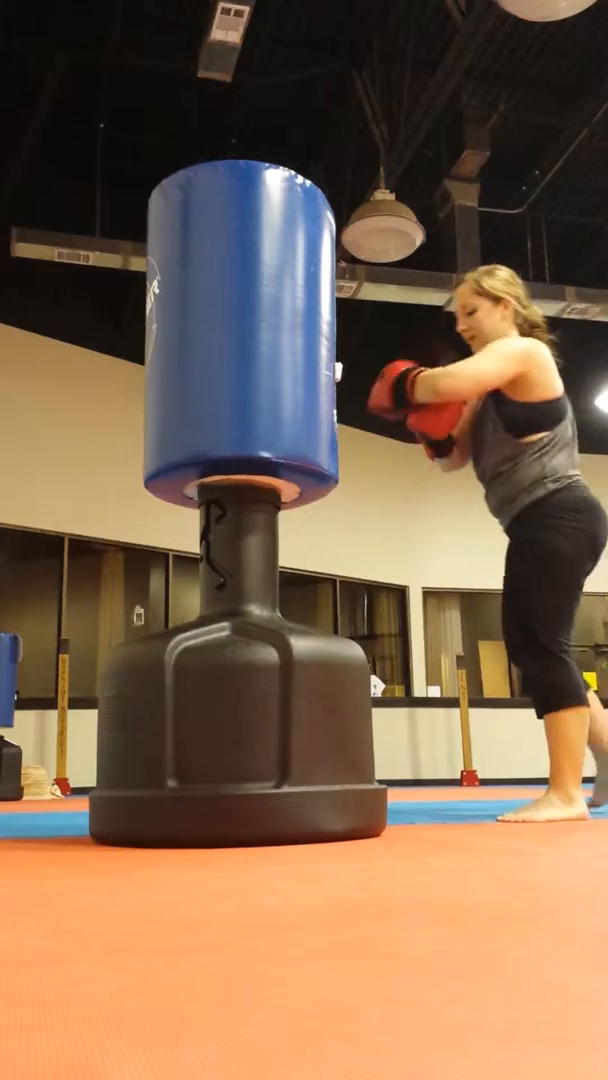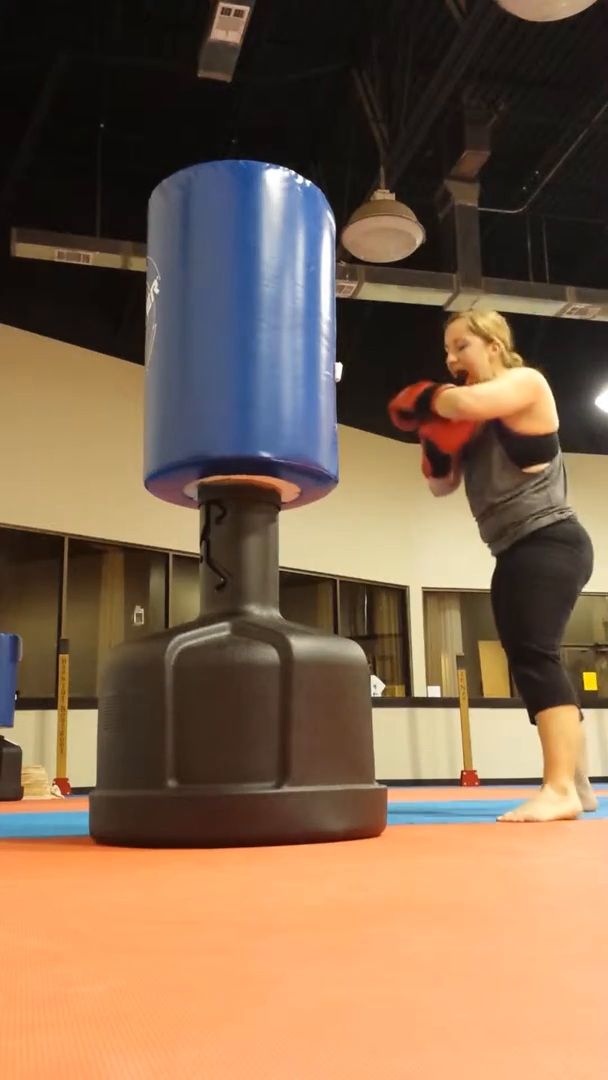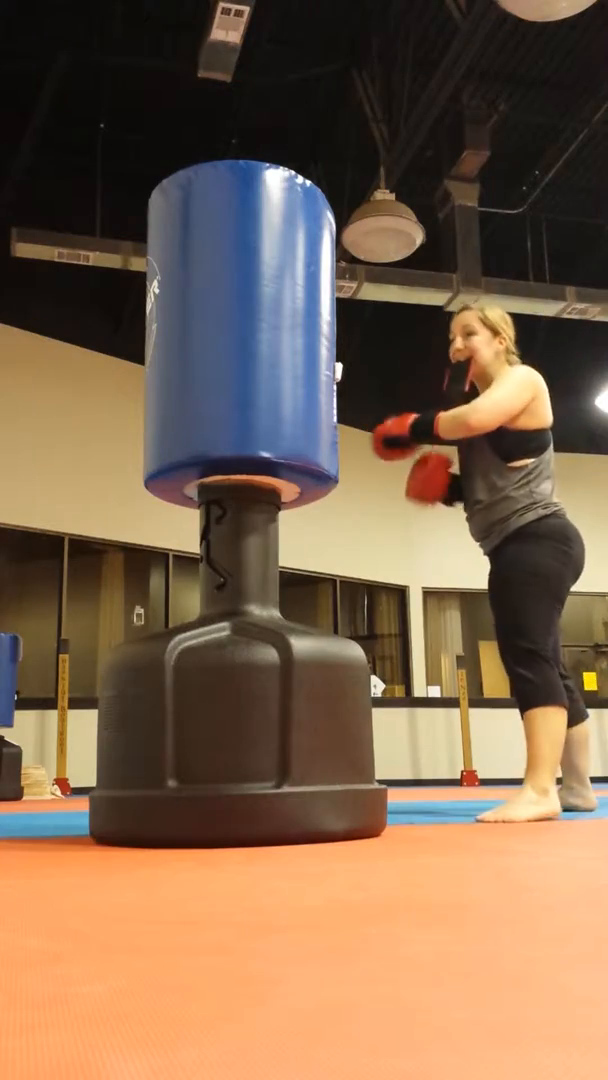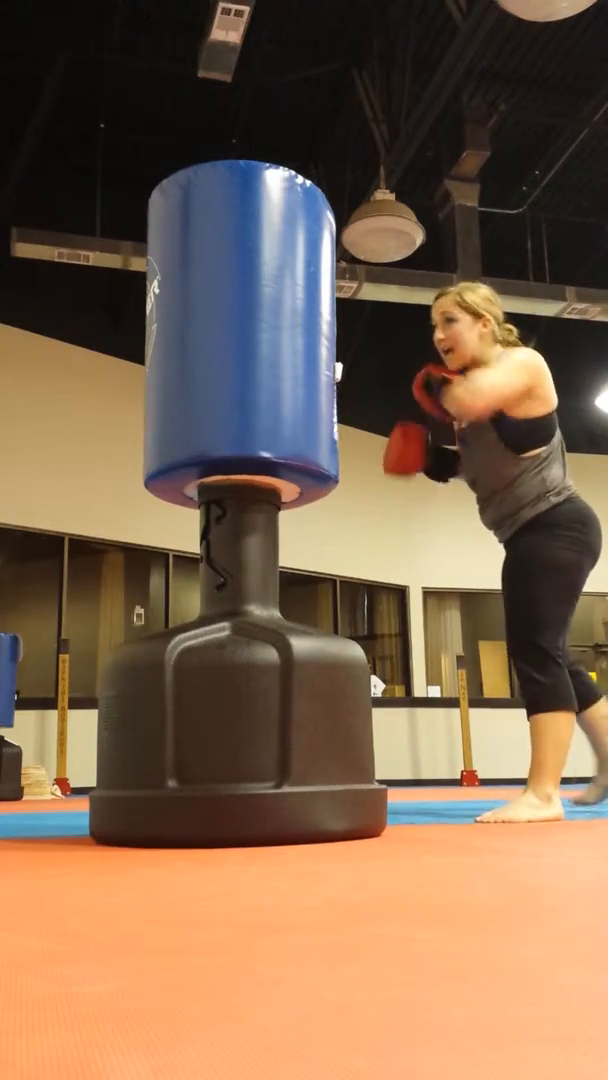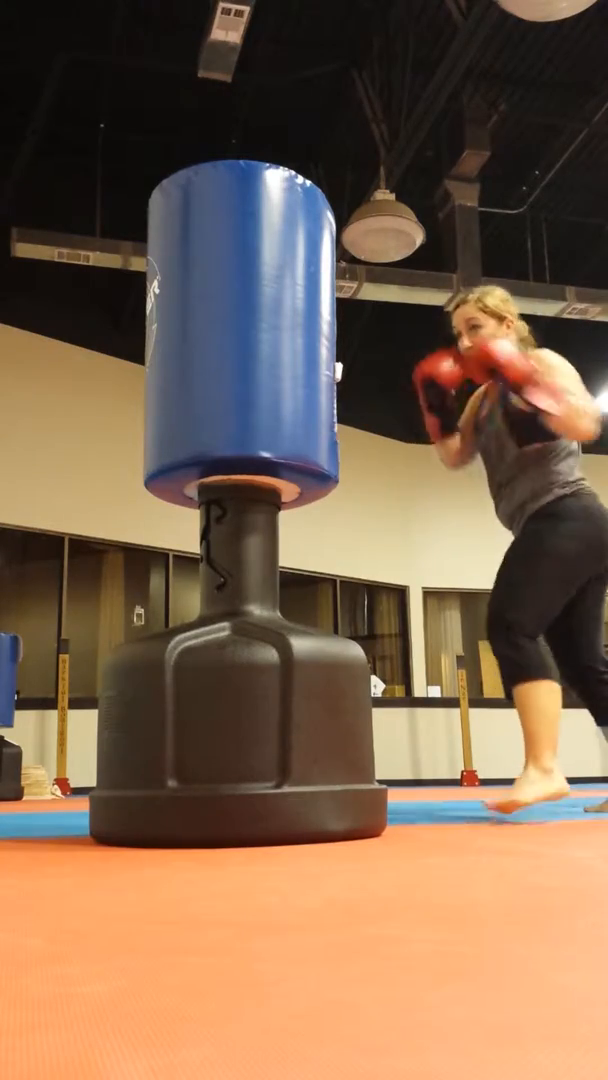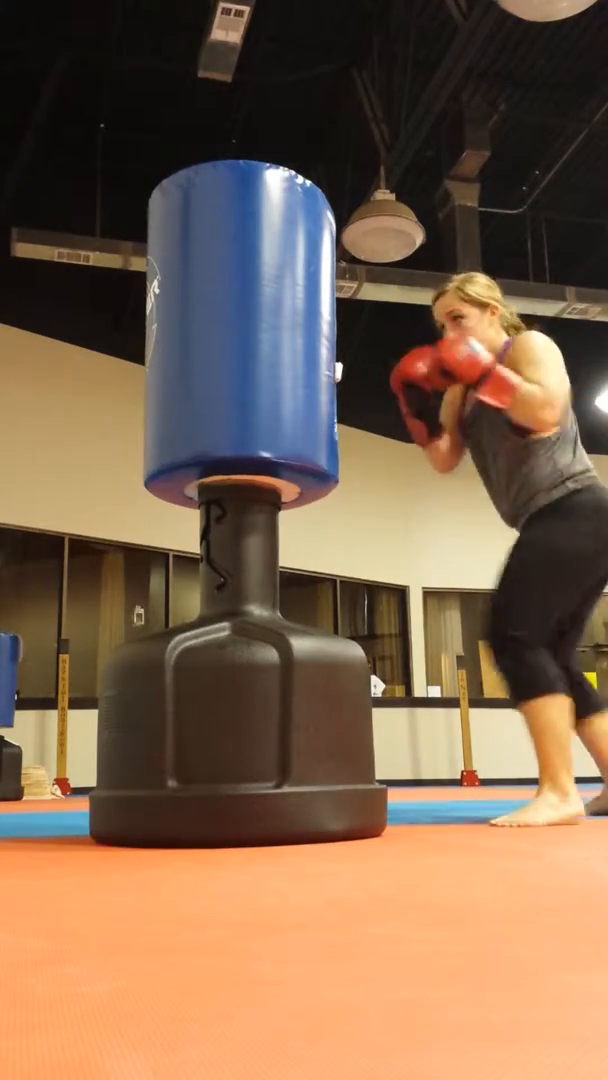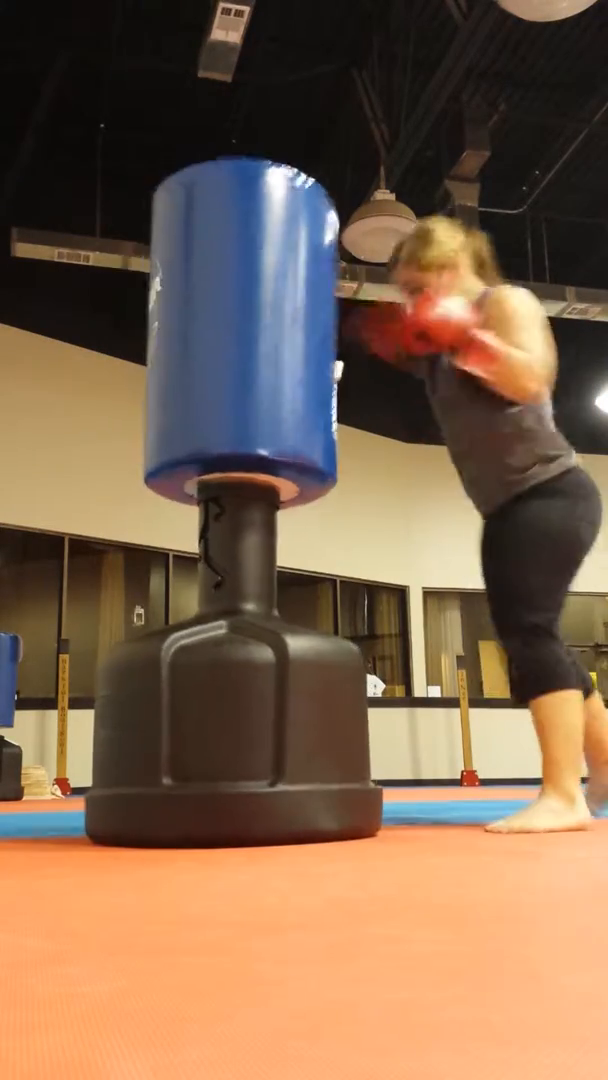
dt=0.4s
person 1, frame 1
left shoulder: (522, 351)
right shoulder: (490, 385)
left elbow: (445, 384)
right elbow: (454, 458)
left wrist: (401, 386)
right wrist: (430, 425)
left hip: (556, 520)
right hip: (544, 527)
left knee: (541, 647)
right knee: (532, 646)
person 1, frame 2
left shoulder: (526, 383)
right shoulder: (474, 421)
left elbow: (465, 402)
right elbow: (440, 484)
left wrist: (427, 397)
left hip: (549, 545)
right hip: (519, 552)
left knee: (534, 656)
right knee: (537, 661)
left ankle: (559, 789)
right ankle: (577, 787)
person 1, frame 3
left shoulder: (521, 379)
right shoulder: (481, 399)
left elbow: (472, 419)
right elbow: (483, 482)
left wrist: (413, 430)
right wrist: (444, 484)
left hip: (538, 541)
right hip: (513, 549)
left knee: (527, 654)
right knee: (545, 664)
left ankle: (538, 790)
right ankle: (576, 786)
person 1, frame 4
left shoulder: (520, 363)
right shoulder: (476, 384)
left elbow: (466, 401)
left wrist: (434, 387)
right wrist: (436, 459)
left hip: (556, 529)
right hip: (532, 538)
left knee: (534, 650)
right knee: (546, 656)
left ankle: (543, 793)
person 1, frame 5
left shoulder: (541, 364)
right shoulder: (486, 394)
right elbow: (453, 457)
left wrist: (528, 377)
right wrist: (437, 406)
left hip: (564, 521)
right hip: (565, 529)
left knee: (510, 626)
left ankle: (543, 771)
person 1, frame 6
left shoulder: (530, 346)
right shoulder: (461, 392)
left elbow: (548, 415)
right elbow: (442, 460)
left wrist: (487, 373)
right wrist: (419, 405)
left knee: (514, 635)
right knee: (550, 659)
left ankle: (558, 788)
person 1, frame 7
left shoulder: (506, 303)
left elbow: (525, 380)
left wrist: (457, 335)
left hip: (555, 496)
right hip: (504, 512)
left knee: (529, 628)
right knee: (525, 636)
